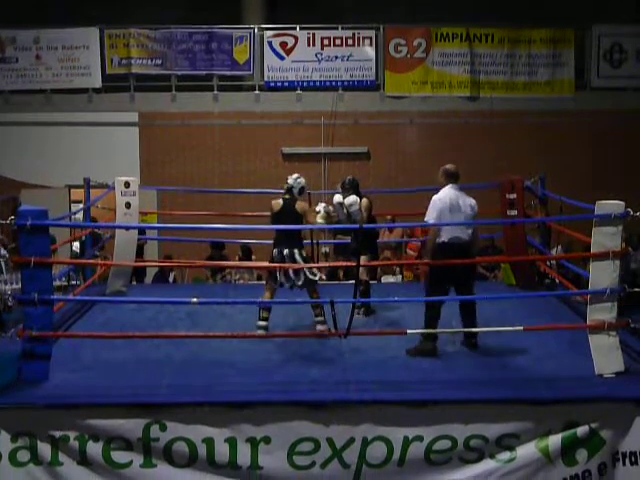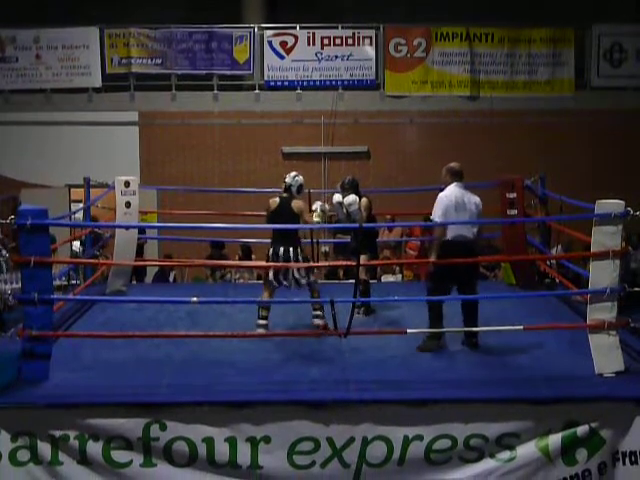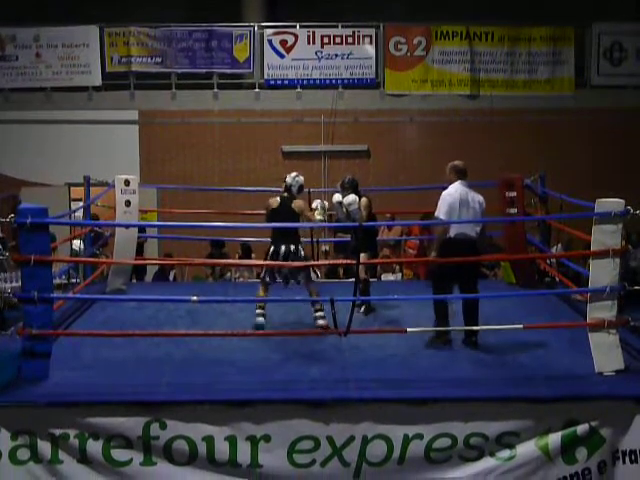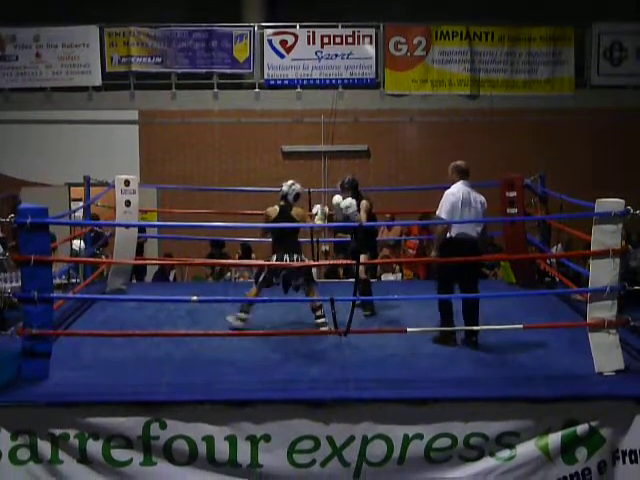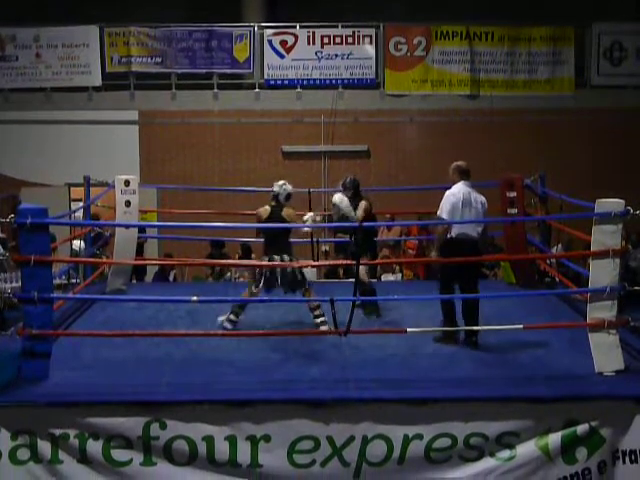
dt=0.1s
person 1, frame 1
left shoulder: (440, 198)
right shoulder: (470, 201)
left elbow: (433, 231)
right elbow: (474, 231)
left wrist: (427, 256)
right wrist: (472, 251)
left hip: (446, 249)
right hip: (465, 250)
left knee: (435, 296)
right knee: (466, 294)
left ankle: (429, 341)
right ankle: (471, 338)
person 1, frame 2
left shoulder: (445, 196)
right shoulder: (474, 199)
left elbow: (440, 229)
right elbow: (478, 228)
left wrist: (434, 253)
right wrist: (474, 248)
left hip: (449, 247)
right hip: (469, 248)
left knee: (437, 293)
right knee: (469, 293)
left ankle: (435, 337)
right ankle: (472, 337)
person 1, frame 3
left shoulder: (449, 193)
right shoulder: (478, 197)
left elbow: (442, 226)
right elbow: (481, 227)
left wrist: (435, 249)
left hip: (452, 245)
right hip: (472, 246)
left knee: (441, 289)
right knee: (470, 291)
left ankle: (442, 333)
right ankle: (471, 336)
person 1, frame 4
left shoulder: (451, 193)
right shoulder: (479, 198)
left elbow: (443, 225)
right elbow: (482, 227)
left wrist: (435, 248)
left hip: (453, 245)
right hip: (472, 246)
left knee: (445, 290)
right knee: (471, 291)
left ankle: (448, 333)
right ankle: (472, 335)
person 1, frame 5
left shoulder: (452, 193)
right shoulder: (480, 198)
left elbow: (444, 225)
right elbow: (483, 227)
left wrist: (436, 249)
left hip: (454, 245)
right hip: (473, 246)
left knee: (447, 290)
right knee: (470, 291)
left ankle: (450, 332)
right ankle: (471, 335)
person 2, frame 1
left shoulder: (274, 204)
right shoulder: (303, 206)
right wrist: (322, 213)
left hip: (279, 251)
right hip: (296, 252)
left knee: (270, 289)
right knee: (312, 287)
left ankle: (262, 327)
right ankle: (320, 324)
person 2, frame 2
left shoulder: (271, 203)
right shoulder: (299, 205)
right elbow: (311, 225)
right wrist: (319, 211)
left hip: (275, 250)
right hip: (293, 250)
left knee: (268, 288)
right knee: (312, 285)
left ankle: (262, 325)
right ankle: (319, 318)
person 2, frame 3
left shoulder: (272, 203)
right shoulder: (300, 205)
left elbow: (268, 222)
right elbow: (315, 223)
right wrist: (320, 209)
left hip: (276, 248)
right hip: (294, 249)
left knee: (265, 283)
right knee: (310, 284)
left ankle: (260, 317)
right ankle: (320, 319)
person 2, frame 4
left shoulder: (270, 212)
right shoulder: (299, 212)
left elbow: (264, 233)
left hip: (277, 256)
right hip: (295, 256)
left knee: (257, 286)
right knee: (311, 289)
left ankle: (240, 319)
right ankle: (322, 323)
person 2, frame 5
left shoulder: (261, 212)
right shoulder: (289, 213)
left elbow: (257, 233)
right wrist: (309, 221)
left hip: (268, 257)
right hip: (286, 258)
left knee: (252, 291)
right knee: (306, 290)
left ankle: (231, 320)
right ankle: (321, 323)
person 3, frame 1
left shoulder: (364, 201)
right shoulder: (348, 202)
left elbow: (363, 223)
right elbow: (345, 222)
left wrist: (355, 210)
right wrist: (339, 208)
left hip: (367, 242)
right hip: (356, 241)
left knee: (362, 274)
right knee: (360, 274)
left ankle: (366, 307)
right ankle: (364, 303)
person 3, frame 2
left shoulder: (363, 201)
right shoulder: (347, 202)
left elbow: (362, 222)
right elbow: (345, 222)
left wrist: (355, 210)
right wrist: (338, 208)
left hip: (367, 242)
right hip: (356, 240)
left knee: (362, 273)
right knee: (360, 273)
left ankle: (366, 306)
right ankle: (364, 303)
person 3, frame 3
left shoulder: (363, 200)
right shoulder: (347, 201)
left elbow: (362, 222)
right elbow: (345, 221)
left wrist: (354, 209)
right wrist: (338, 207)
left hip: (367, 240)
right hip: (356, 239)
left knee: (362, 272)
right knee: (360, 272)
left ankle: (366, 304)
right ankle: (364, 302)
person 3, frame 4
left shoulder: (364, 203)
right shoulder: (347, 204)
left elbow: (363, 224)
right elbow: (342, 222)
left wrist: (352, 213)
right wrist: (337, 209)
left hip: (367, 242)
right hip: (356, 241)
left knee: (361, 272)
right knee: (360, 273)
left ankle: (369, 306)
right ankle: (365, 301)
person 3, frame 5
left shoulder: (363, 203)
right shoulder: (348, 203)
left elbow: (357, 219)
right elbow: (338, 220)
left wrist: (347, 209)
right wrist: (336, 207)
left hip: (366, 244)
right hip: (356, 242)
left knee: (363, 275)
right knee: (358, 275)
left ankle: (374, 307)
right ankle: (365, 302)
